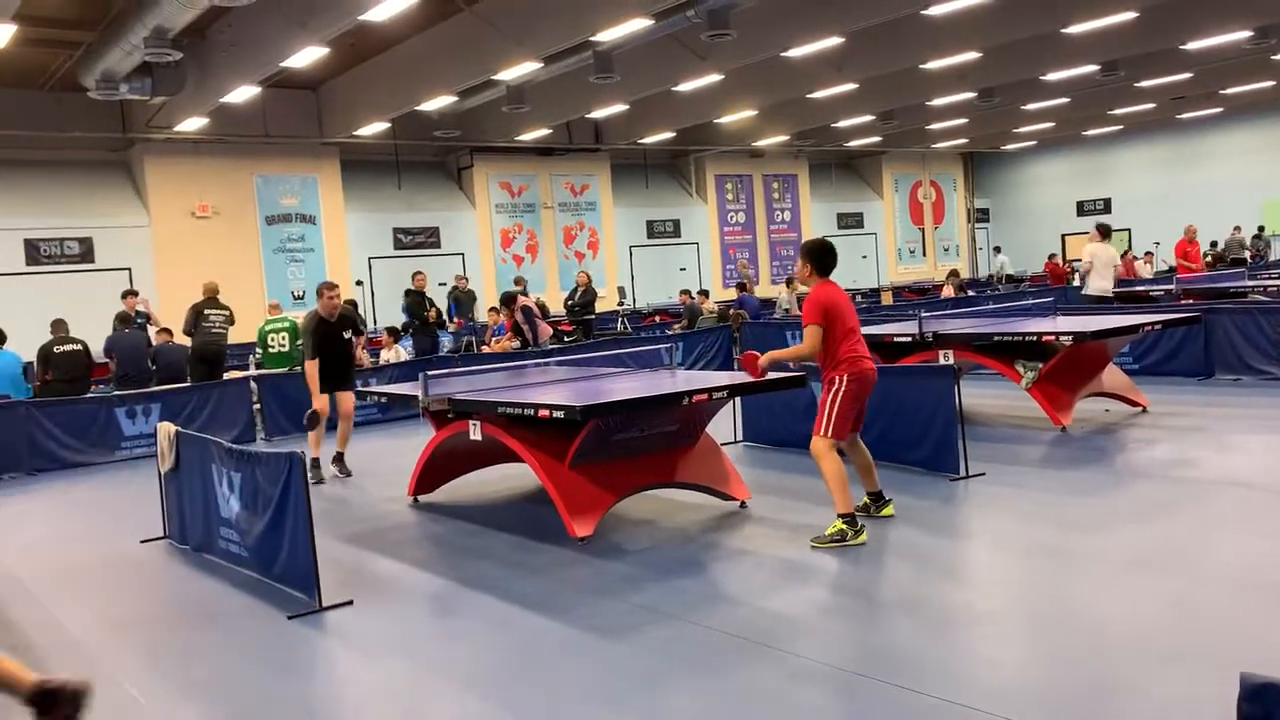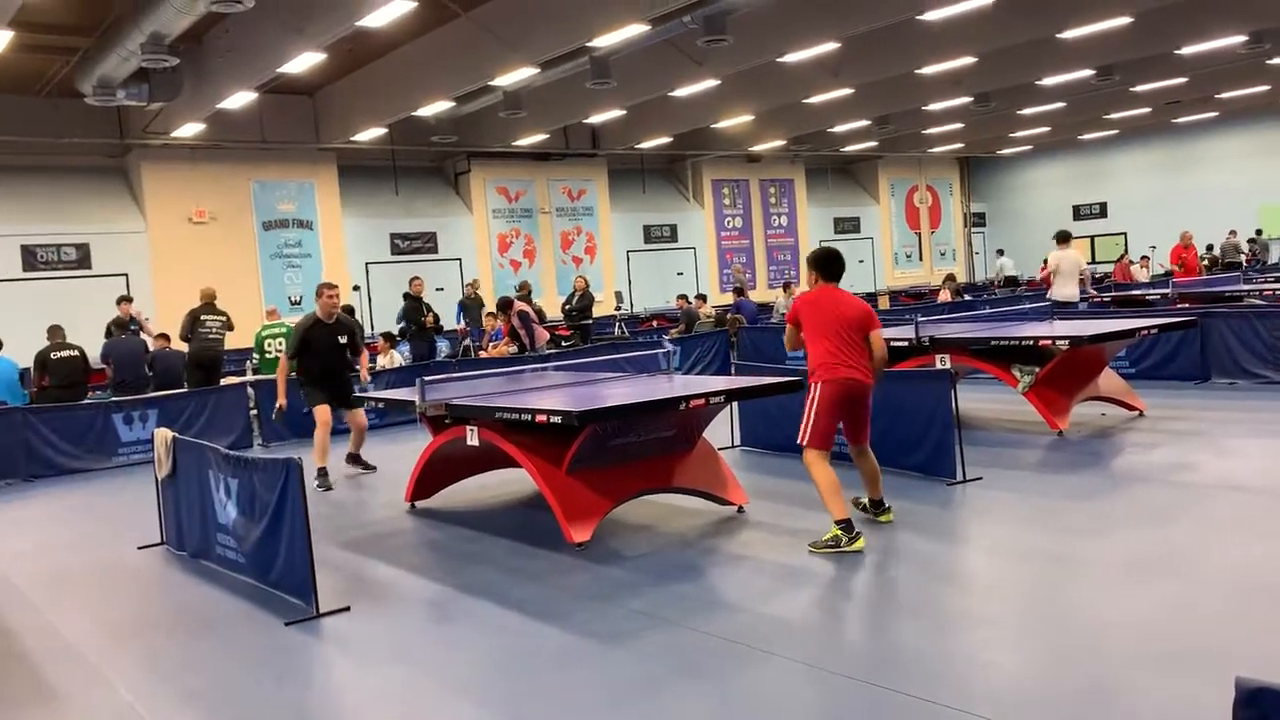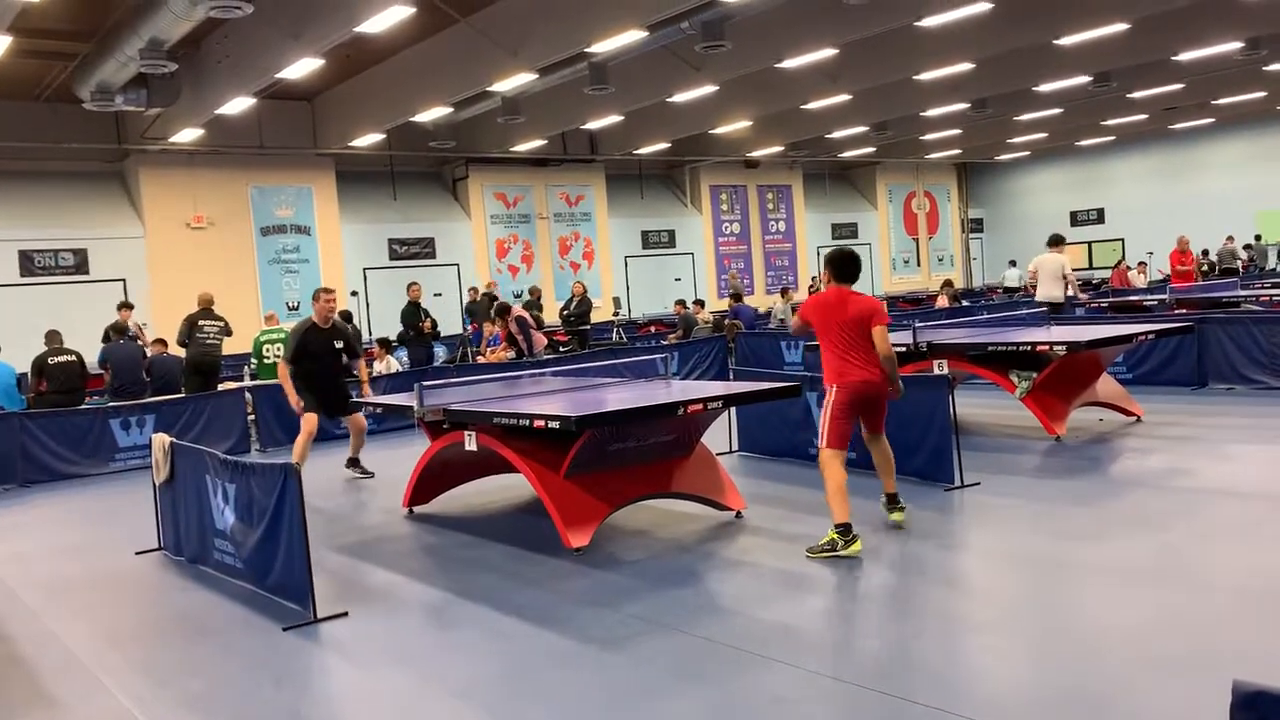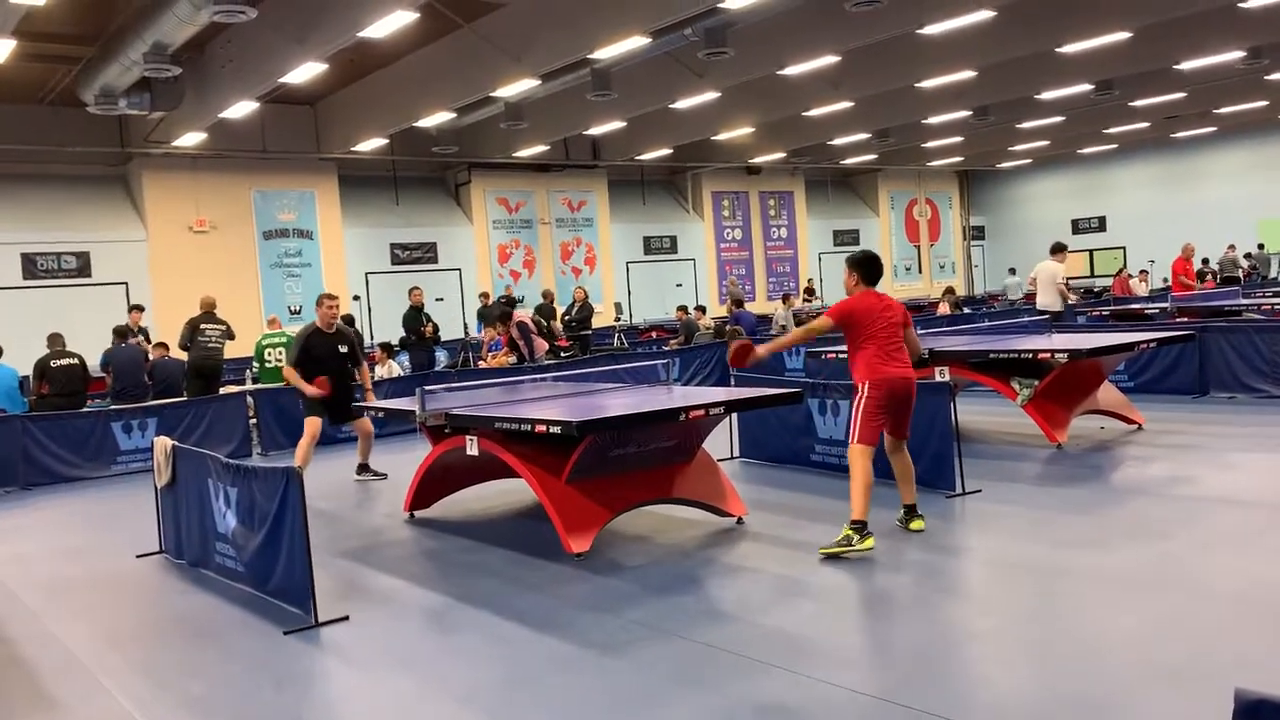
dt=0.3s
person 1, frame 1
left shoulder: (816, 298)
right shoulder: (838, 293)
left elbow: (808, 349)
left wrist: (772, 357)
right wrist: (811, 358)
left hip: (846, 376)
right hip: (863, 372)
left knee: (822, 447)
right knee: (849, 439)
left ankle: (849, 525)
right ankle: (878, 500)
person 1, frame 2
left shoulder: (803, 301)
right shoulder: (862, 306)
left elbow: (792, 344)
right elbow: (881, 354)
right wrist: (871, 381)
left hip: (827, 384)
right hip: (860, 382)
left knee: (814, 457)
right knee: (859, 447)
left ankle: (846, 531)
right ankle: (878, 505)
person 1, frame 3
left shoulder: (815, 303)
right shoulder: (872, 305)
left elbow: (796, 327)
right elbow: (885, 351)
right wrist: (893, 380)
left hip: (843, 388)
right hip: (874, 383)
left knee: (830, 459)
right knee: (876, 440)
left ankle: (844, 534)
right ankle: (893, 502)
person 1, frame 4
left shoulder: (849, 307)
right shoulder: (896, 307)
left elbow: (810, 331)
right elbow: (914, 346)
left wrist: (767, 349)
left hip: (874, 385)
right hip: (904, 380)
left knee: (859, 454)
right knee: (896, 445)
left ankle: (858, 531)
right ankle: (911, 512)
person 2, frame 1
left shoulder: (348, 314)
right shoulder: (311, 325)
left elbow: (360, 333)
right elbow: (310, 363)
left wrist: (357, 347)
right wrist: (315, 398)
left hip: (344, 371)
right hip: (319, 373)
left knee: (347, 412)
right knee: (321, 412)
left ankle: (338, 459)
right ankle: (315, 463)
person 2, frame 2
left shoulder: (347, 324)
right shoulder: (305, 326)
left elbow: (361, 351)
right elbow: (286, 360)
left wrist: (364, 369)
right wrist: (281, 395)
left hip: (341, 382)
right hip: (314, 384)
left knee: (361, 424)
right knee: (324, 421)
left ankle: (353, 456)
right ankle: (321, 472)
person 2, frame 3
left shoulder: (342, 330)
right shoulder: (301, 331)
left elbow: (357, 358)
right elbow: (284, 367)
left wrist: (365, 383)
right wrist: (292, 396)
left hip: (337, 388)
right hip: (308, 390)
left knee: (360, 426)
right knee: (309, 429)
left ankle: (353, 461)
person 2, frame 4
left shoulder: (346, 334)
right shoulder: (305, 336)
left elbow: (360, 364)
right elbow: (288, 370)
left wrist: (368, 391)
right wrist: (306, 388)
left hip: (343, 393)
right hip: (314, 394)
left knee: (367, 430)
right knee: (312, 433)
left ankle: (363, 468)
